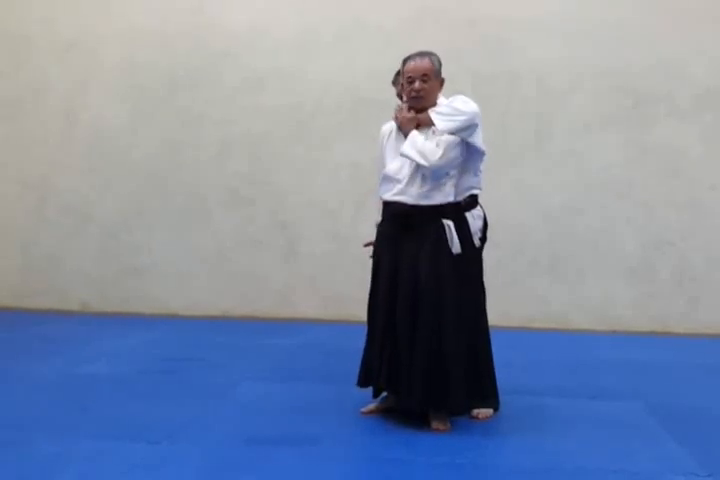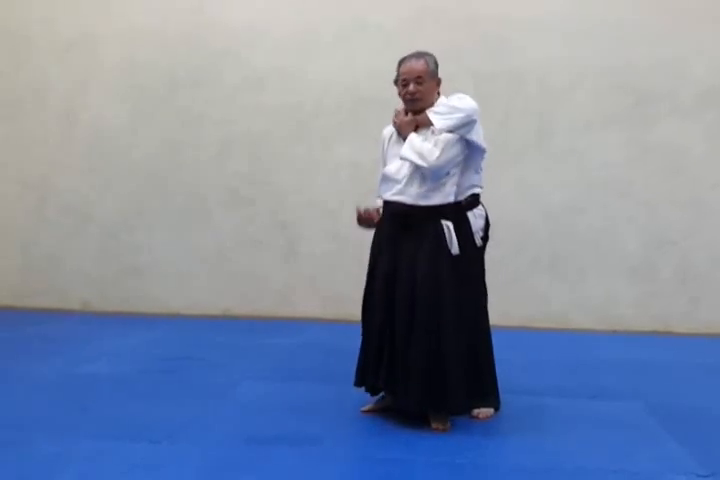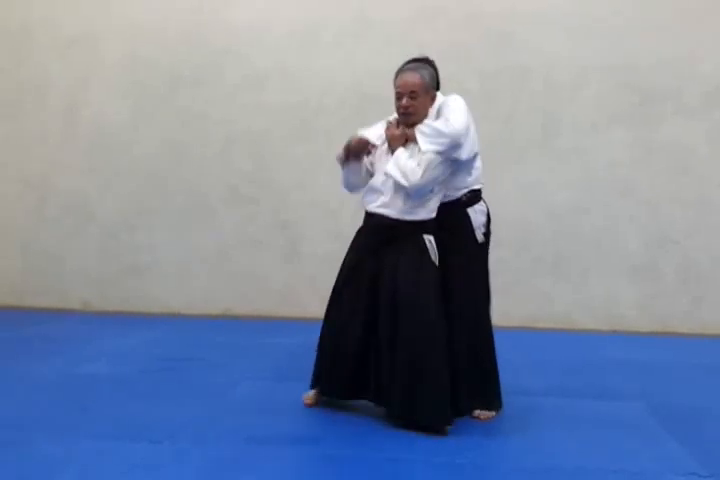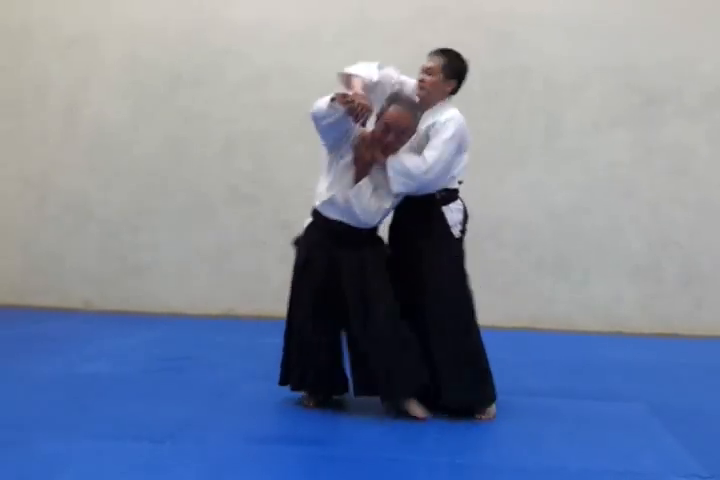
dt=0.3s
person 1, frame 1
left shoulder: (455, 123)
right shoulder: (390, 129)
left elbow: (433, 162)
left wrist: (411, 131)
left hip: (437, 231)
right hip: (395, 228)
left knee: (439, 317)
right knee: (390, 312)
left ankle: (440, 403)
right ankle: (395, 391)
person 1, frame 2
left shoulder: (454, 123)
right shoulder: (391, 131)
left elbow: (431, 163)
left wrist: (410, 134)
right wrist: (380, 216)
left hip: (436, 231)
right hip: (394, 228)
left knee: (437, 317)
right knee: (384, 310)
left ankle: (439, 404)
right ankle: (392, 391)
person 1, frame 3
right shoulder: (382, 135)
left elbow: (413, 181)
right elbow: (355, 184)
left wrist: (398, 148)
right wrist: (353, 160)
left hip: (413, 243)
right hip: (372, 237)
left knee: (418, 327)
right knee: (348, 313)
left ankle: (432, 408)
right ankle: (332, 386)
person 1, frame 4
right shoulder: (346, 135)
left elbow: (367, 212)
right elbow: (321, 114)
left wrist: (362, 169)
right wrist: (343, 103)
left hip: (363, 245)
right hip: (321, 237)
left knee: (380, 316)
right knee: (312, 314)
left ankle: (403, 391)
right ankle: (319, 387)
person 2, frame 1
left shoulder: (454, 115)
right shoulder: (403, 130)
left elbow: (469, 112)
right elbow: (398, 186)
left wrist: (419, 120)
right wrist: (388, 232)
left hip: (459, 225)
right hip: (421, 229)
left knee: (465, 311)
right knee: (418, 311)
left ankle: (481, 395)
right ankle: (423, 391)
person 2, frame 2
left shoulder: (455, 109)
right shoulder: (405, 130)
left elbow: (467, 109)
right elbow: (401, 183)
left wrist: (418, 120)
right wrist: (379, 213)
left hip: (462, 225)
right hip: (424, 228)
left knee: (467, 310)
right knee: (422, 310)
left ankle: (481, 395)
right ankle: (426, 391)
person 2, frame 3
left shoulder: (452, 106)
left elbow: (455, 133)
right elbow: (371, 137)
left wrist: (410, 134)
left hip: (463, 221)
left knee: (467, 309)
left ankle: (482, 396)
person 2, frame 4
left shoulder: (450, 122)
right shoulder: (410, 97)
left elbow: (423, 171)
right elbow: (376, 74)
left wrist: (382, 154)
right wrist: (357, 85)
left hip: (438, 219)
right hip: (406, 215)
left knee: (449, 306)
right knee: (406, 303)
left ankle: (475, 394)
